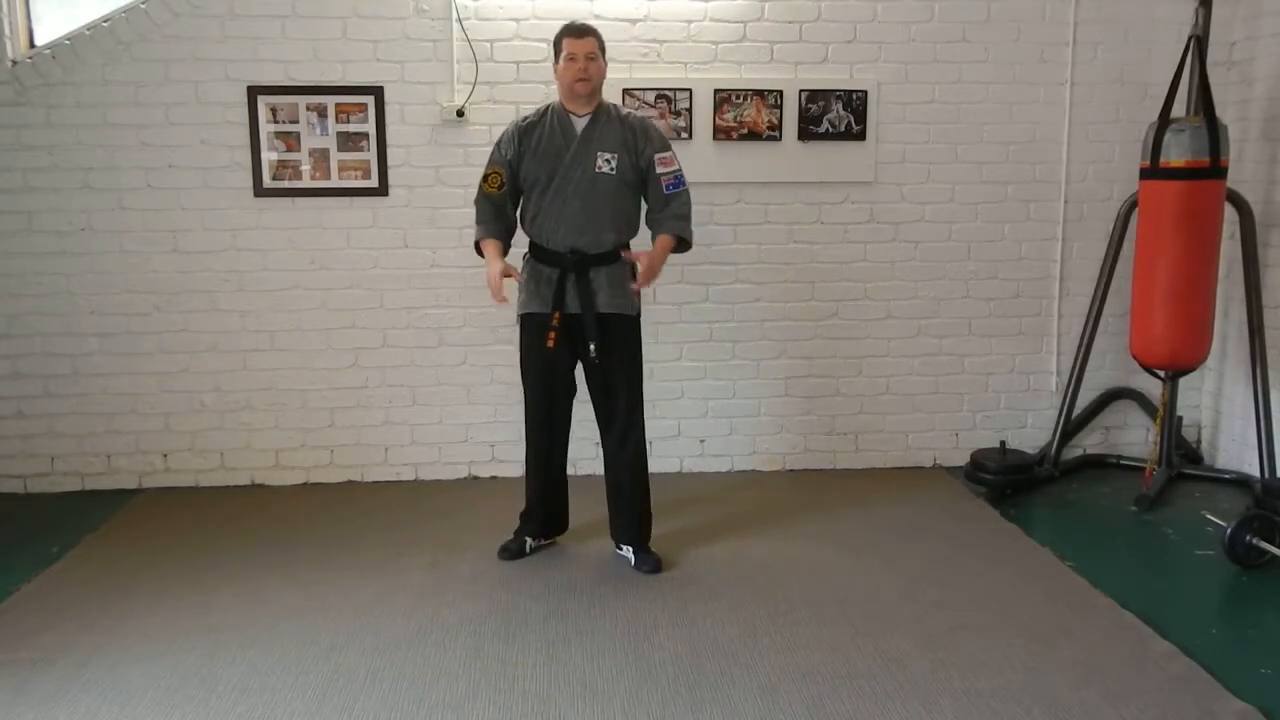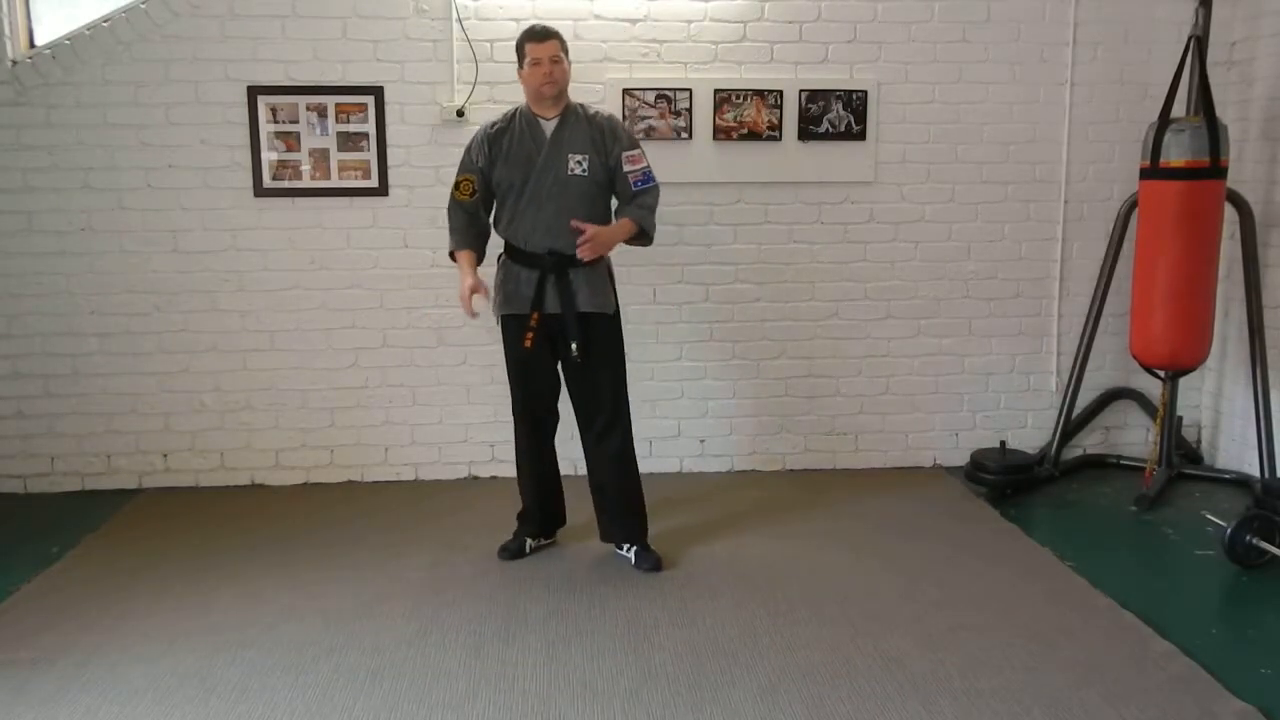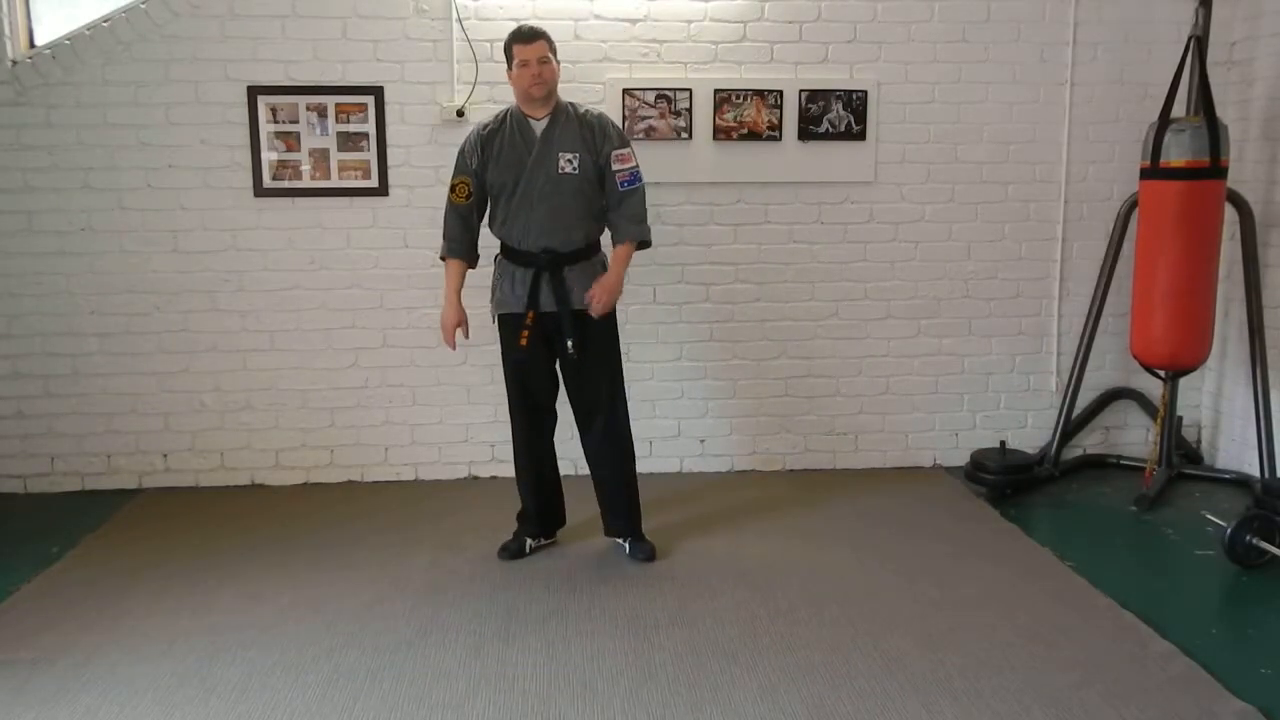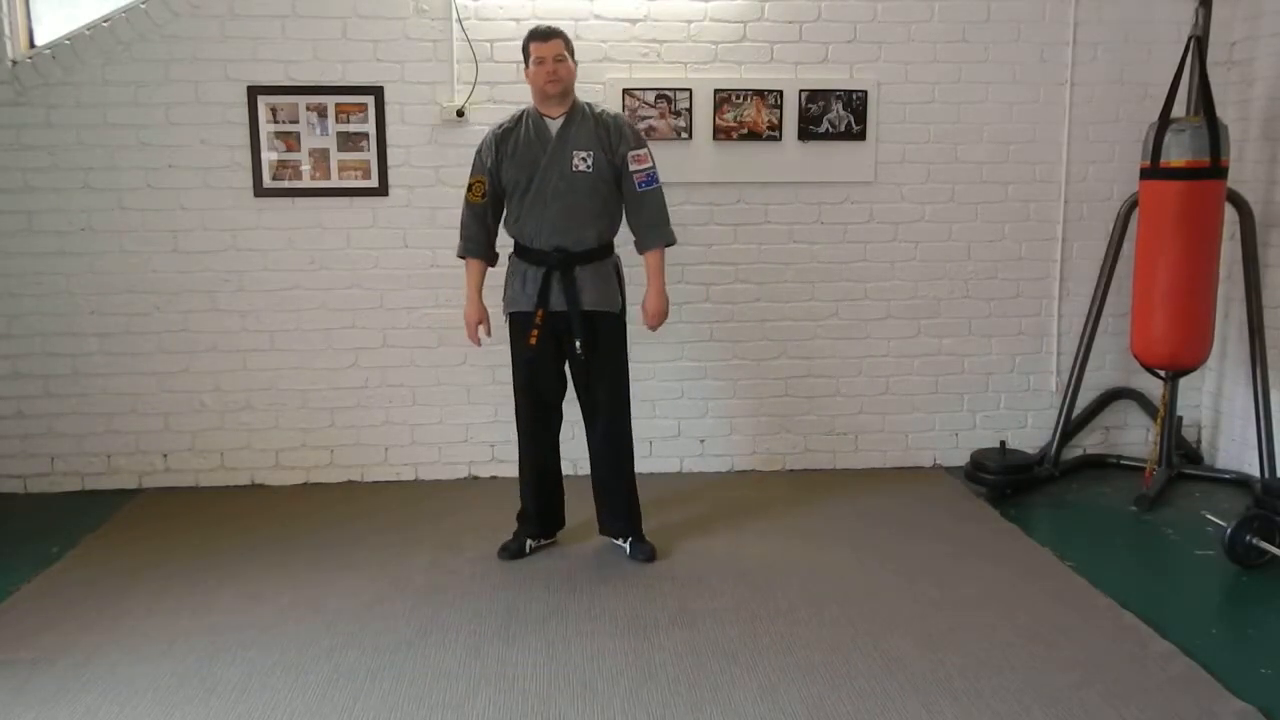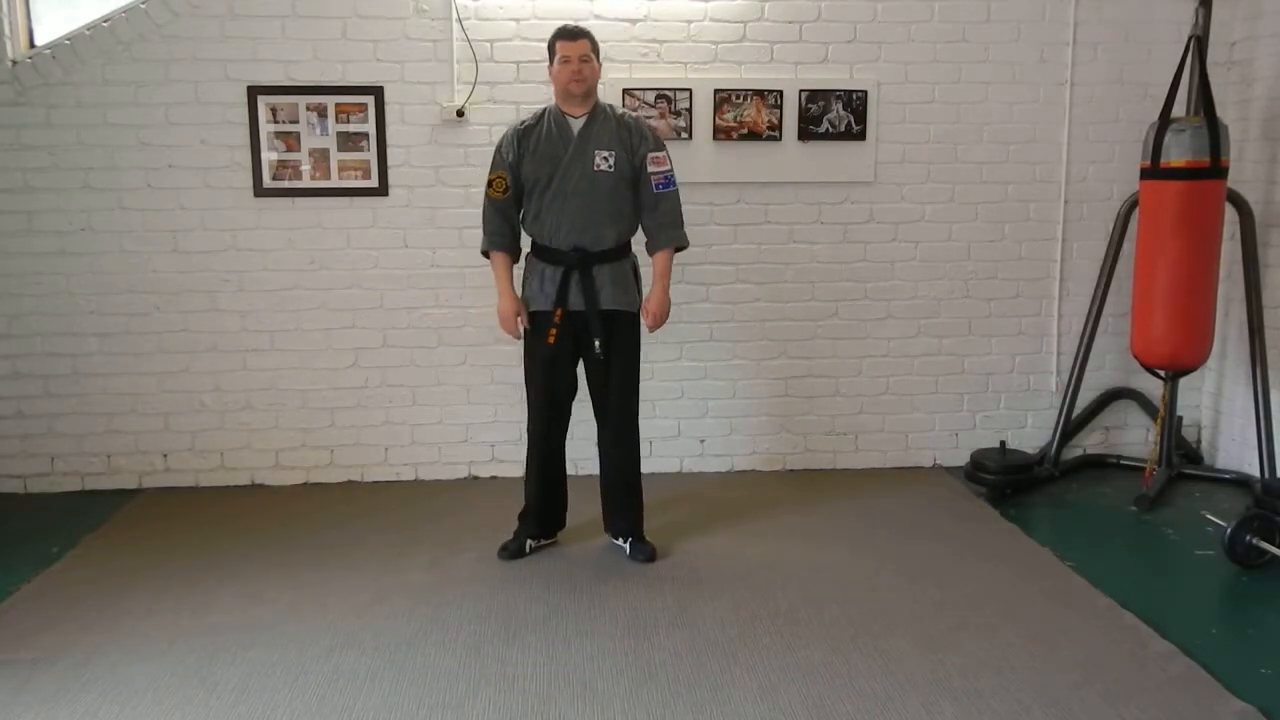
dt=0.3s
person 1, frame 1
left shoulder: (637, 132)
right shoulder: (523, 134)
left elbow: (672, 203)
right elbow: (491, 204)
left wrist: (657, 252)
right wrist: (494, 258)
left hip: (612, 288)
right hip: (543, 289)
left knee: (622, 417)
right knee: (544, 415)
left ankle: (631, 536)
right ankle: (540, 525)
person 1, frame 2
left shoulder: (605, 131)
right shoulder: (491, 139)
left elbow: (643, 195)
right elbow: (466, 213)
left wrist: (613, 234)
right wrist: (468, 270)
left hip: (588, 287)
right hip: (522, 289)
left knee: (605, 413)
right knee: (532, 414)
left ankle: (627, 532)
right ankle: (538, 524)
person 1, frame 3
left shoulder: (596, 129)
right shoulder: (484, 141)
left elbow: (629, 204)
right elbow: (461, 221)
left wrist: (614, 274)
right wrist: (452, 299)
left hip: (584, 287)
right hip: (518, 289)
left knee: (603, 409)
right knee: (530, 414)
left ankle: (624, 525)
right ankle: (538, 524)
person 1, frame 4
left shoulder: (613, 131)
right shoulder: (500, 140)
left elbow: (646, 209)
right elbow: (478, 221)
left wrist: (655, 285)
right wrist: (473, 296)
left hip: (596, 285)
right hip: (530, 287)
left knee: (608, 412)
right knee: (536, 414)
left ankle: (623, 527)
right ankle: (538, 524)
person 1, frame 5
left shoulder: (634, 133)
right shoulder: (521, 137)
left elbow: (661, 213)
right elbow: (499, 219)
left wrist: (660, 286)
right wrist: (506, 291)
left hip: (613, 286)
right hip: (546, 286)
left knee: (618, 413)
right knee: (546, 414)
left ankle: (626, 526)
right ankle: (538, 524)
